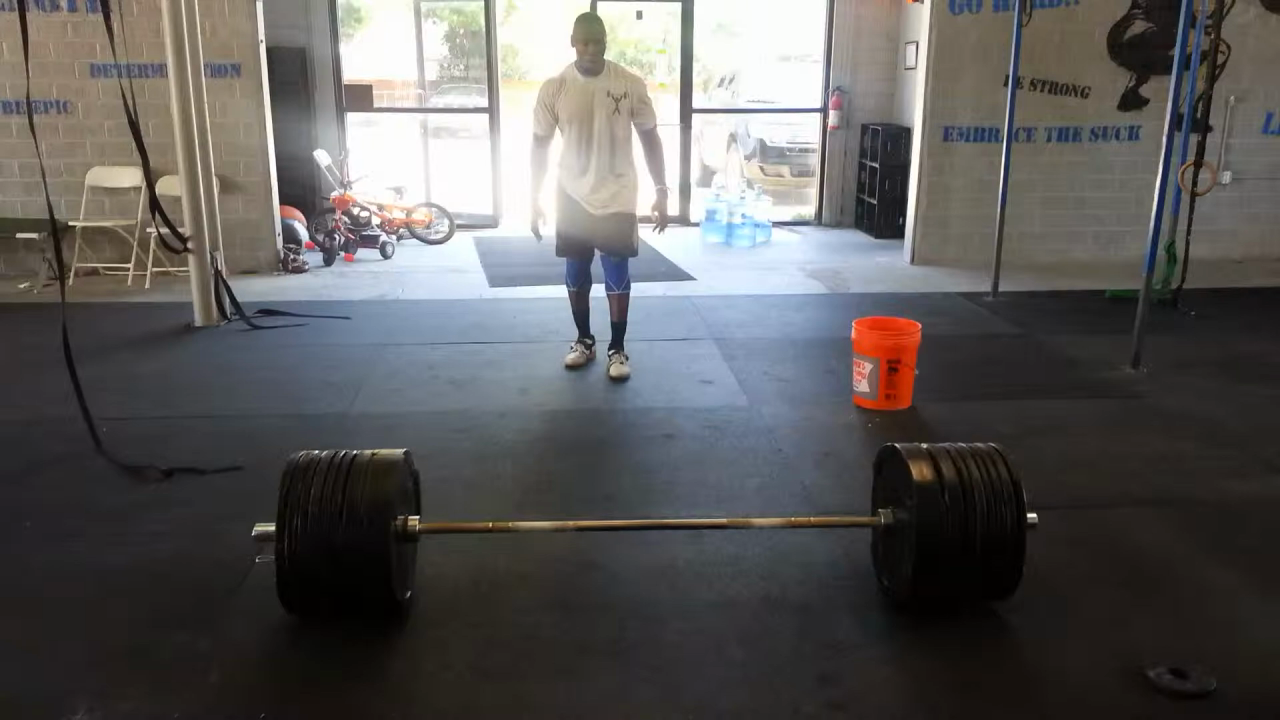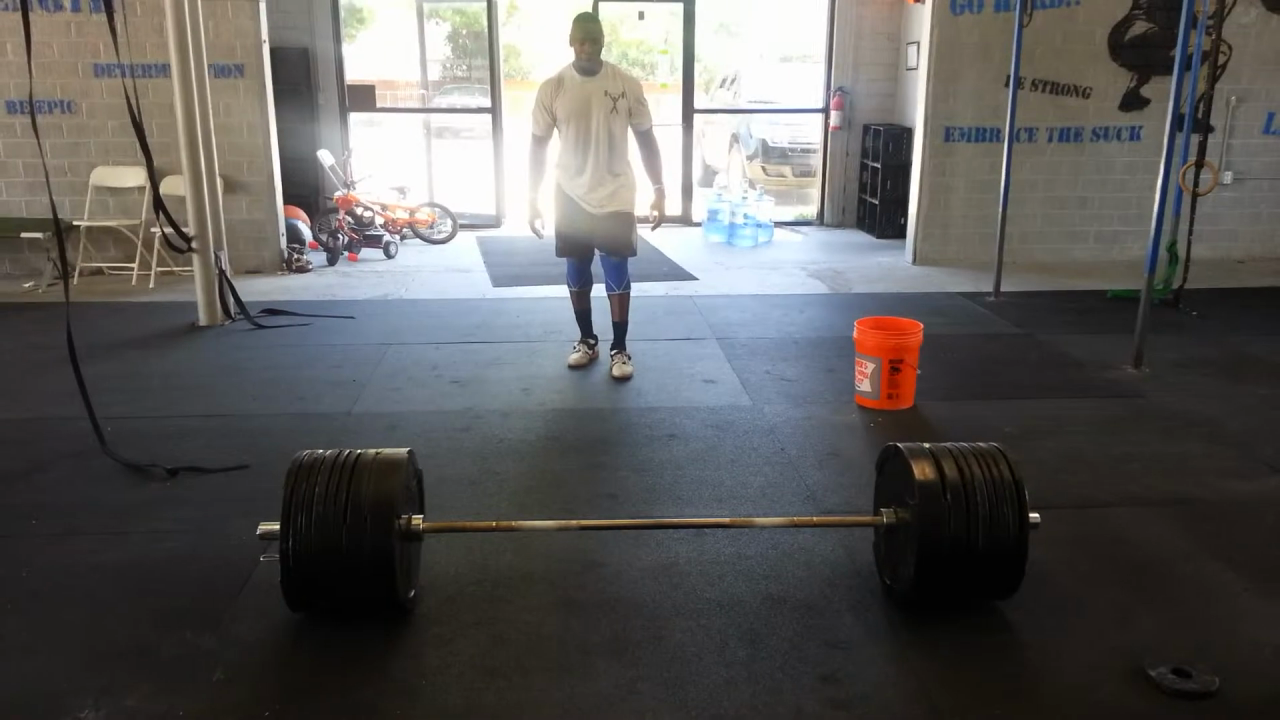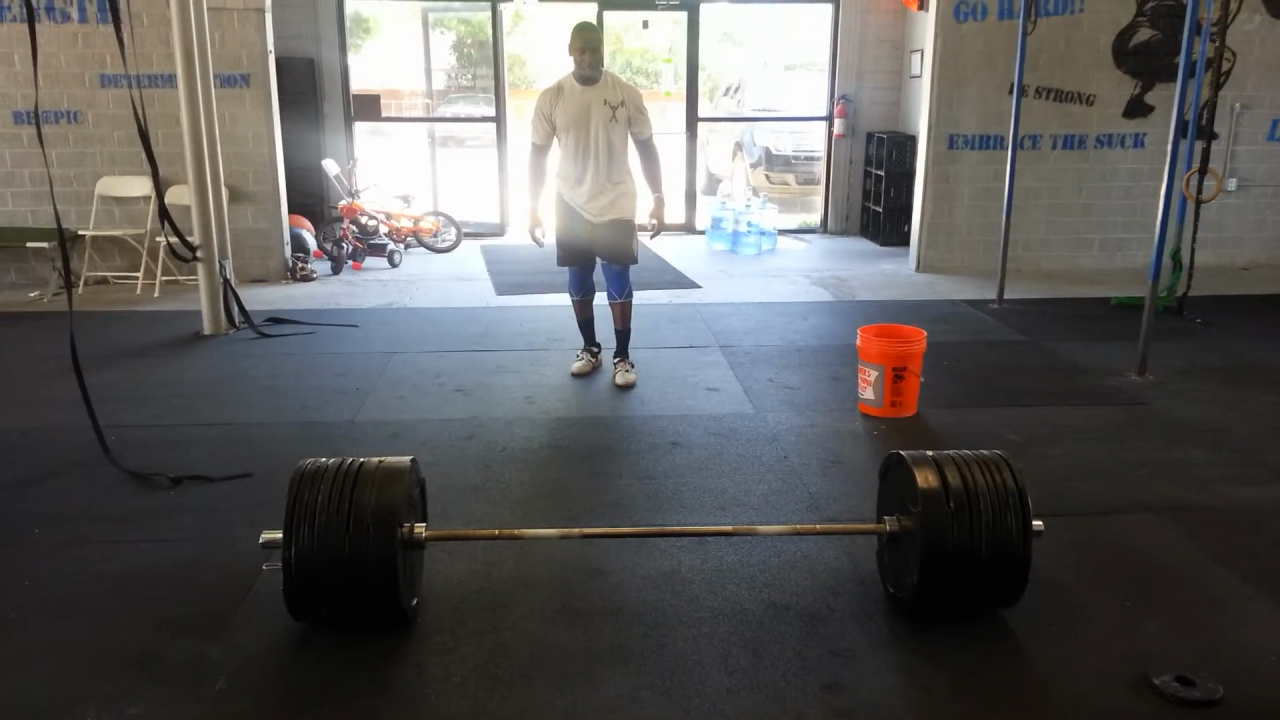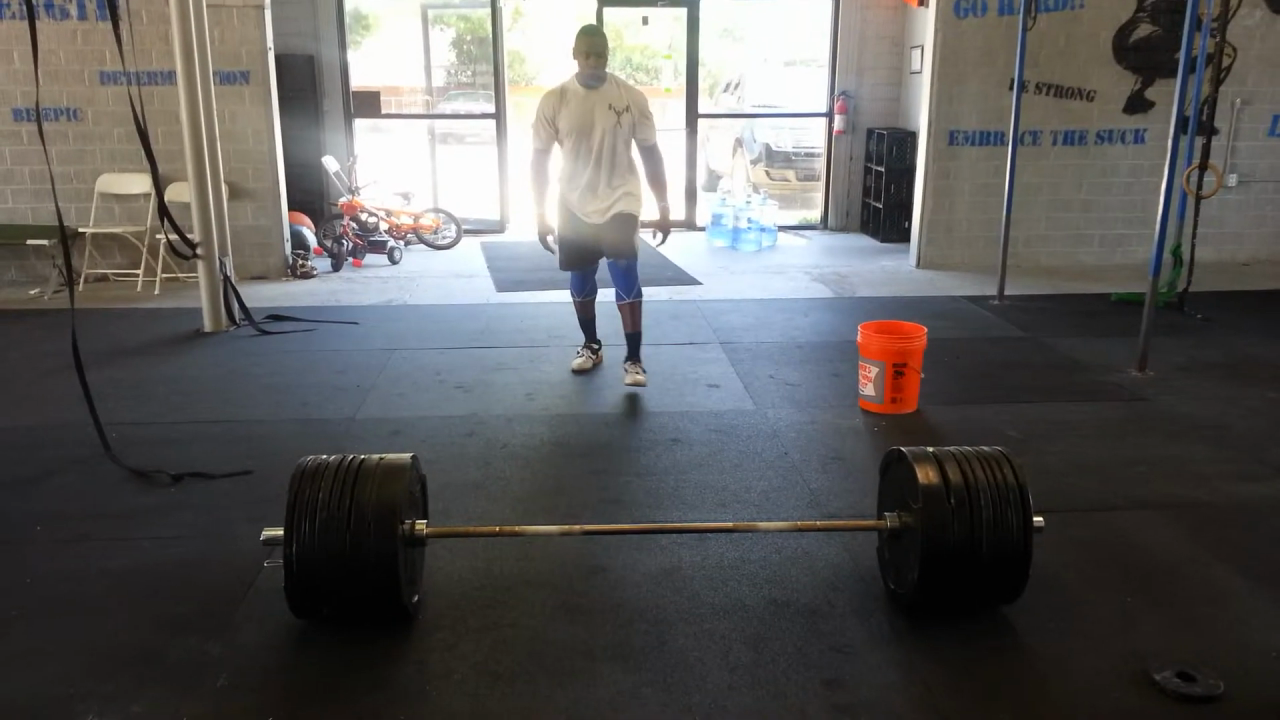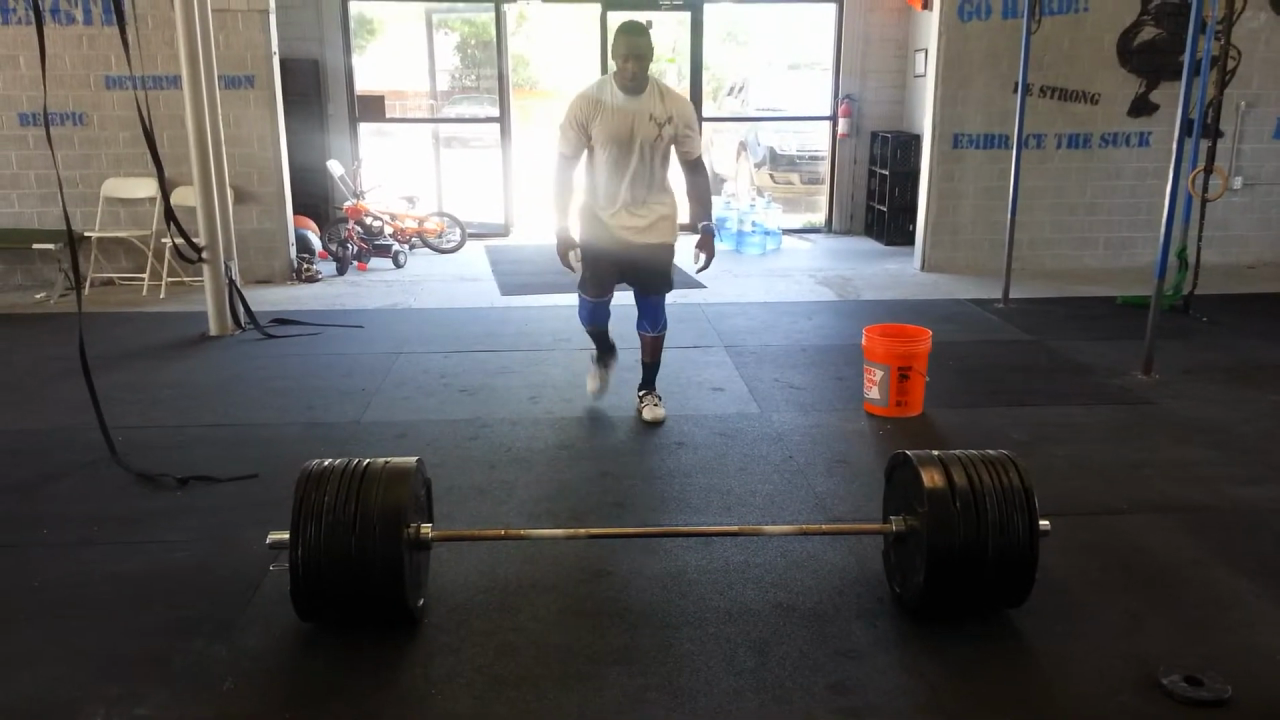
dt=0.5s
person 1, frame 1
left shoulder: (630, 84)
right shoulder: (554, 88)
left elbow: (650, 139)
right elbow: (540, 145)
left wrist: (661, 192)
right wrist: (535, 200)
left hip: (618, 197)
right hip: (572, 197)
left knee: (617, 272)
right knee: (576, 272)
left ankle: (617, 348)
right ankle: (584, 341)
person 1, frame 2
left shoulder: (627, 85)
right shoulder: (552, 88)
left elbow: (646, 139)
right elbow: (539, 146)
left wrist: (659, 191)
right wrist: (533, 200)
left hip: (616, 197)
right hip: (571, 196)
left knee: (617, 272)
right knee: (577, 271)
left ankle: (619, 348)
right ankle: (587, 341)
person 1, frame 3
left shoulder: (626, 94)
right shoulder: (551, 98)
left elbow: (646, 148)
right elbow: (538, 155)
left wrist: (658, 200)
right wrist: (533, 209)
left hip: (617, 205)
right hip: (572, 205)
left knee: (618, 279)
right knee: (579, 279)
left ankle: (622, 356)
right ankle: (590, 349)
person 1, frame 4
left shoulder: (632, 99)
right shoulder: (554, 101)
left elbow: (650, 154)
right elbow: (539, 159)
left wrist: (663, 206)
right wrist: (542, 213)
left hip: (620, 201)
right hip: (575, 206)
left knee: (624, 272)
right knee: (581, 280)
left ankle: (633, 360)
right ankle: (592, 345)
person 1, frame 5
left shoulder: (676, 106)
right shoulder: (587, 103)
left elbow: (694, 167)
right elbow: (565, 166)
left wrist: (705, 226)
right wrist: (562, 227)
left hip: (655, 223)
right hip: (601, 221)
left knee: (652, 307)
right knee: (592, 306)
left ankle: (648, 389)
right ankle: (604, 351)
